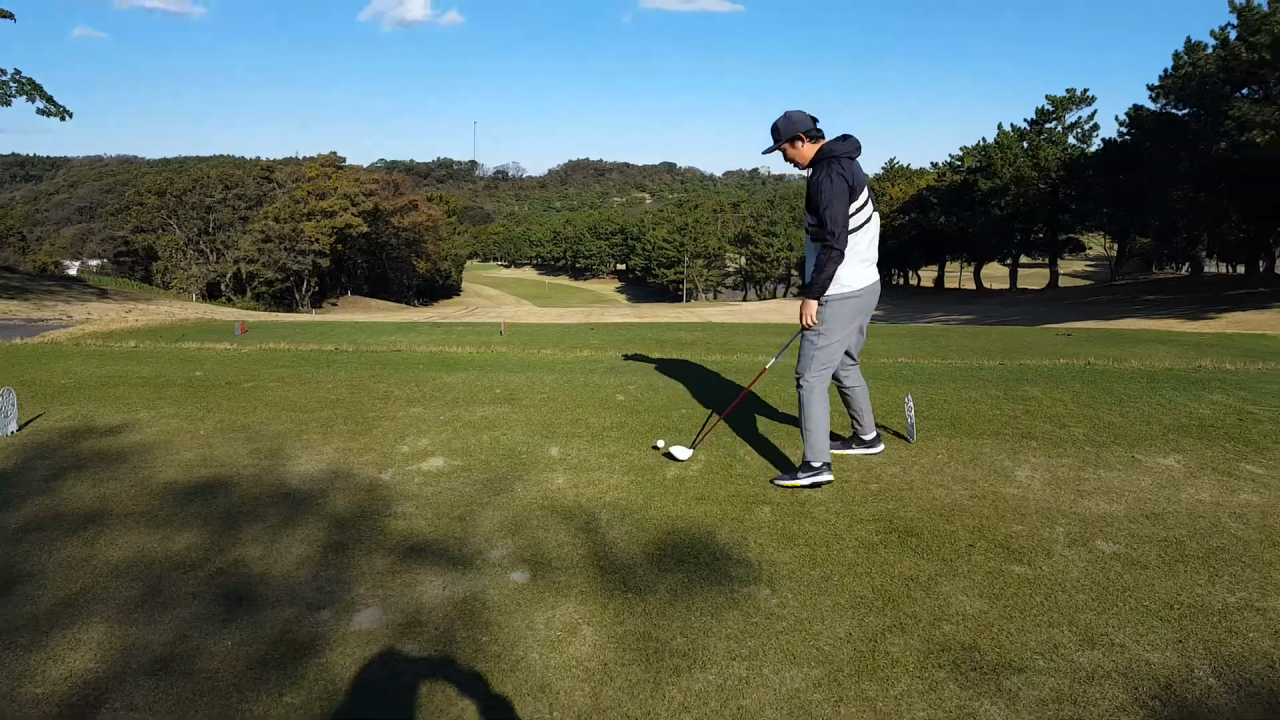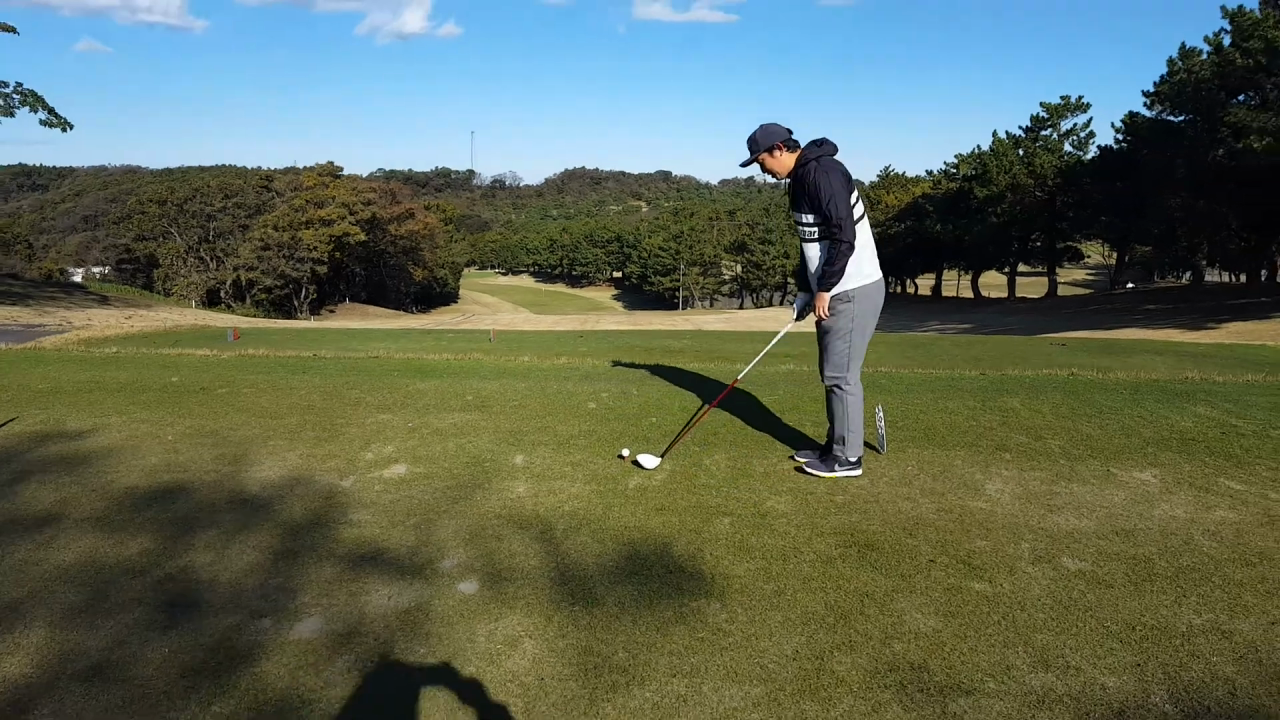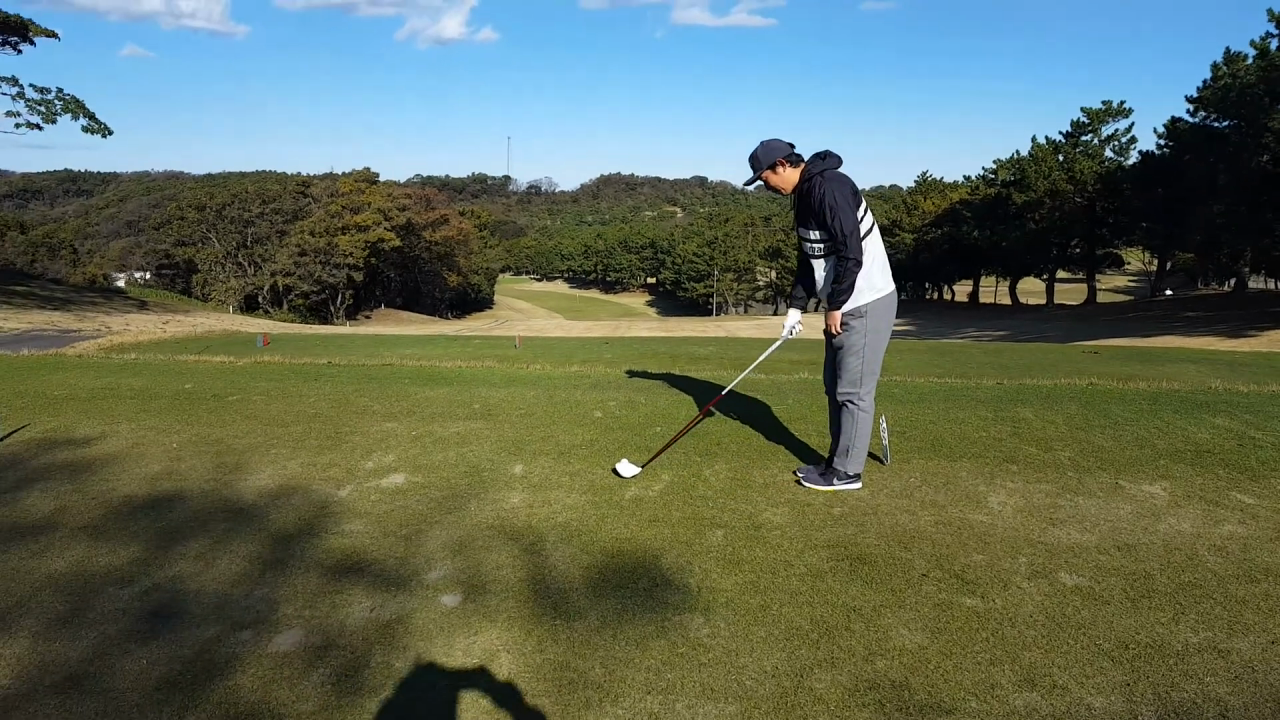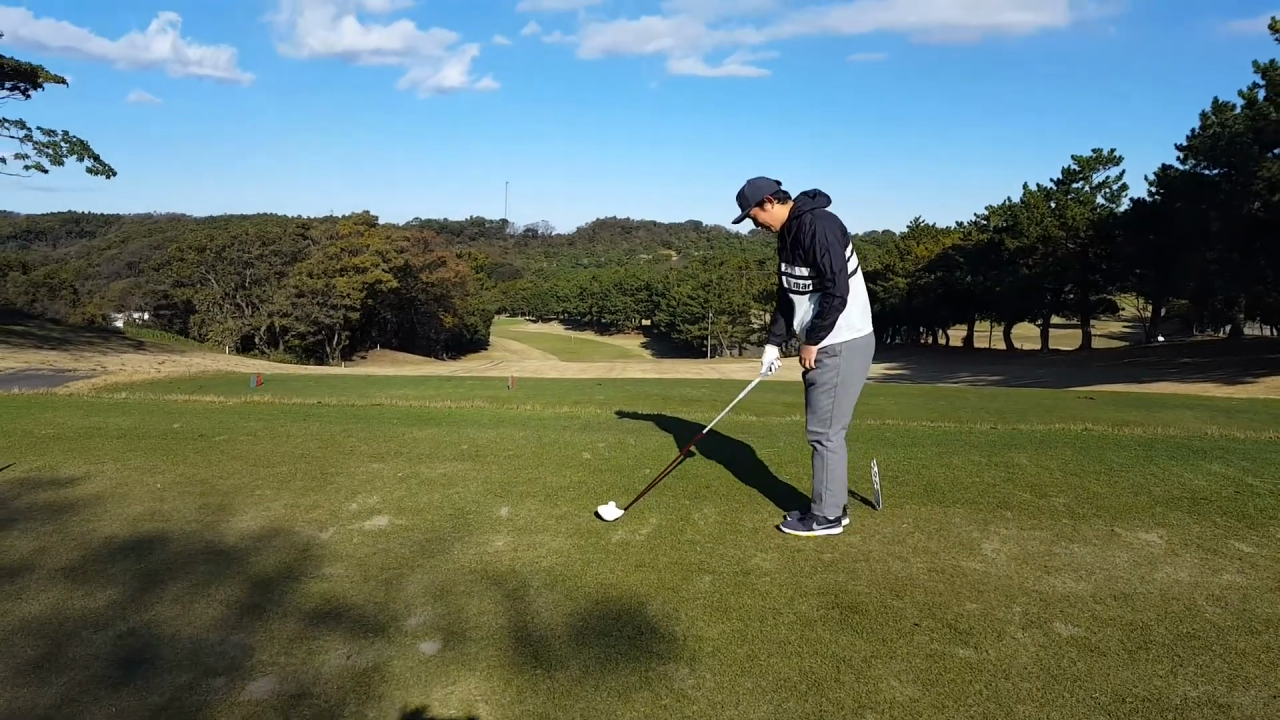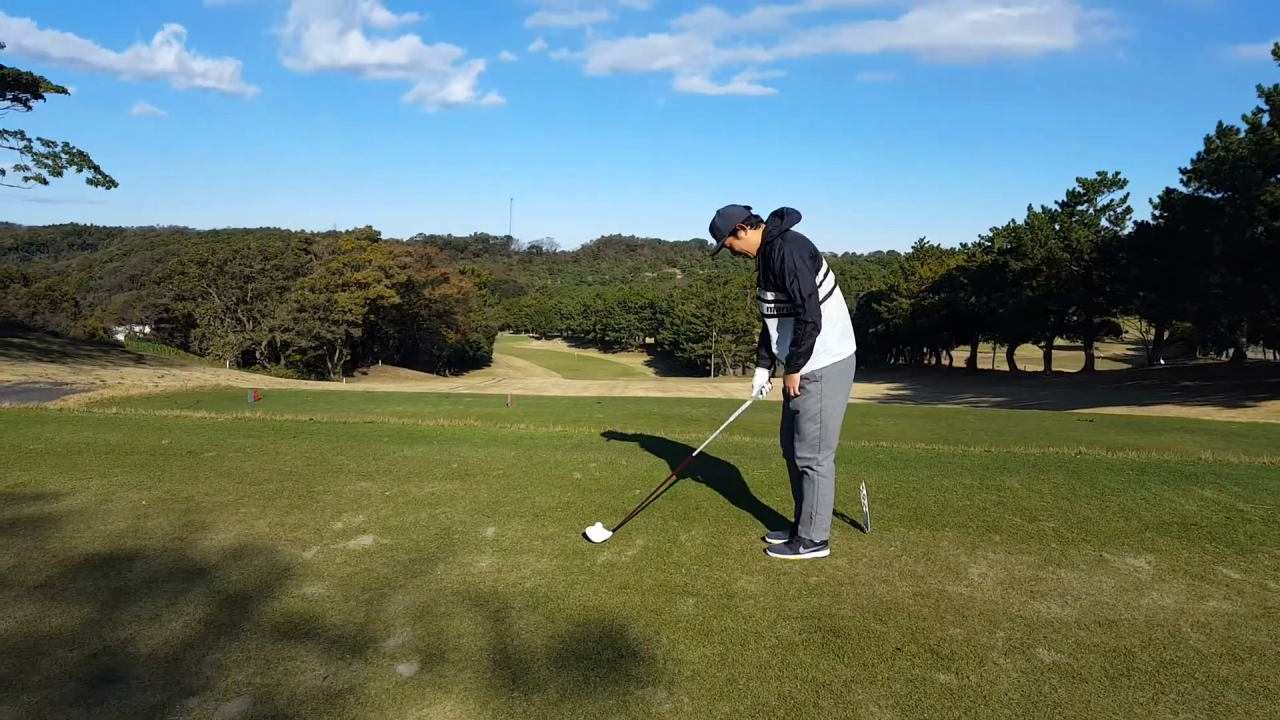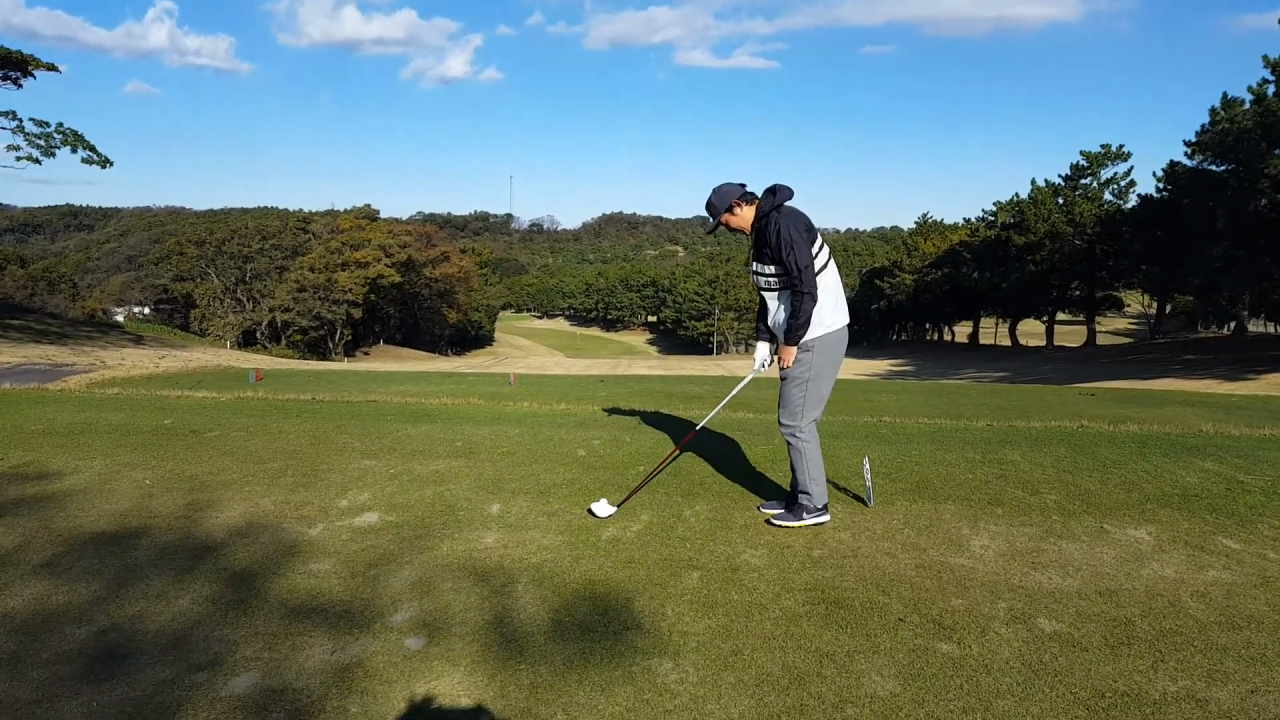
dt=0.5s
person 1, frame 1
left shoulder: (828, 174)
right shoulder: (841, 166)
left elbow: (833, 244)
left wrist: (811, 295)
left hip: (841, 291)
right hip: (860, 285)
left knee: (812, 376)
right knee: (841, 364)
left ankle: (814, 464)
right ankle: (866, 435)
person 1, frame 2
left shoulder: (823, 172)
right shoulder: (800, 181)
left elbow: (844, 238)
left wrist: (824, 289)
right wrist: (806, 290)
left hip: (853, 289)
right hip: (836, 289)
left knee: (841, 373)
right knee: (834, 372)
left ankle: (847, 457)
right ankle: (836, 444)
person 1, frame 3
left shoulder: (829, 187)
right shoulder: (803, 196)
left elbow: (852, 254)
right elbow: (808, 258)
left wrist: (835, 306)
right wrist: (796, 307)
left hip: (865, 302)
right hip: (845, 302)
left knee: (854, 390)
right knee: (836, 386)
left ankle: (847, 472)
right ankle: (837, 461)
person 1, frame 4
left shoulder: (819, 226)
right shoulder: (789, 234)
left elbow: (837, 293)
right elbow: (787, 294)
left wrist: (811, 341)
right wrist: (773, 343)
left hip: (842, 342)
right hip: (825, 343)
left knee: (824, 429)
right knee: (822, 427)
left ankle: (826, 516)
right ankle: (833, 506)
person 1, frame 5
left shoulder: (789, 250)
right shoulder: (768, 254)
left elbow: (810, 318)
right elbow: (774, 317)
left wrist: (793, 369)
right wrist: (764, 366)
left hip: (823, 364)
right hip: (804, 364)
left knee: (813, 454)
right knee: (792, 447)
left ankle: (813, 539)
right ankle: (803, 525)
person 1, frame 6
left shoulder: (784, 224)
right shoulder: (763, 230)
left elbow: (806, 288)
right elbow: (770, 292)
left wrist: (790, 341)
right wrist: (764, 341)
left hip: (816, 336)
right hip: (800, 336)
left knee: (796, 420)
right knee: (792, 418)
left ankle: (813, 504)
right ankle: (800, 495)
